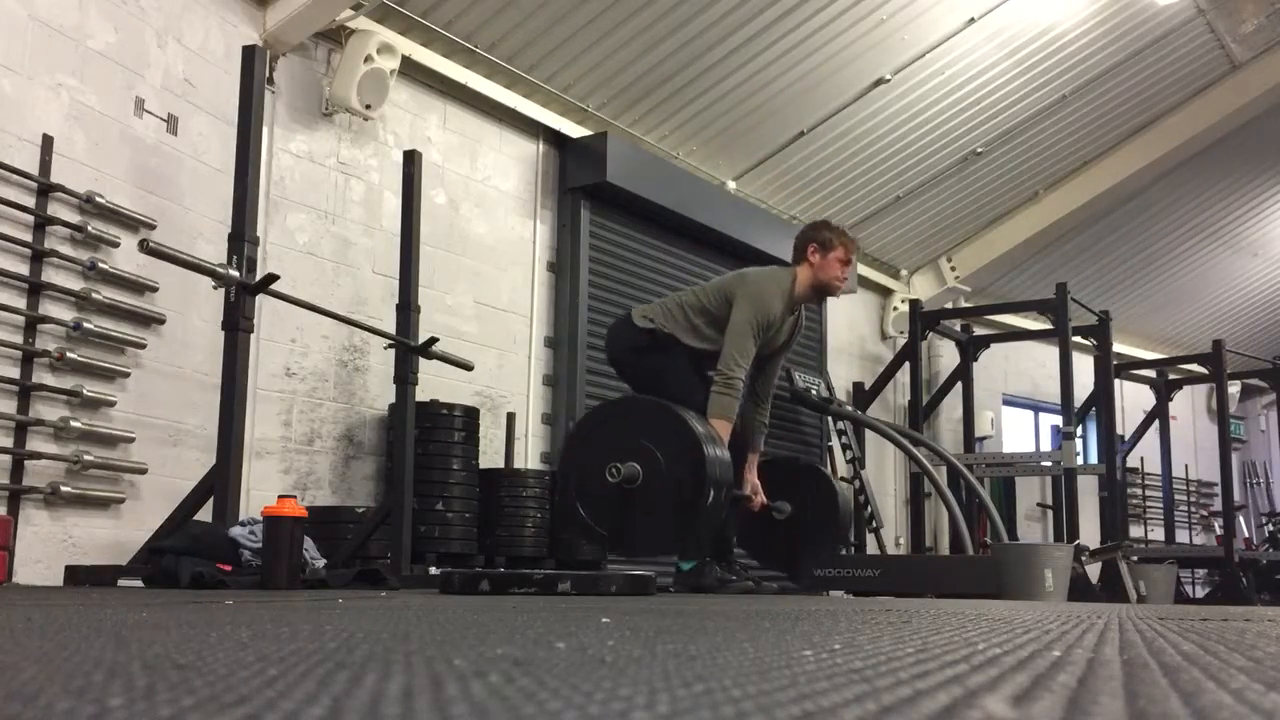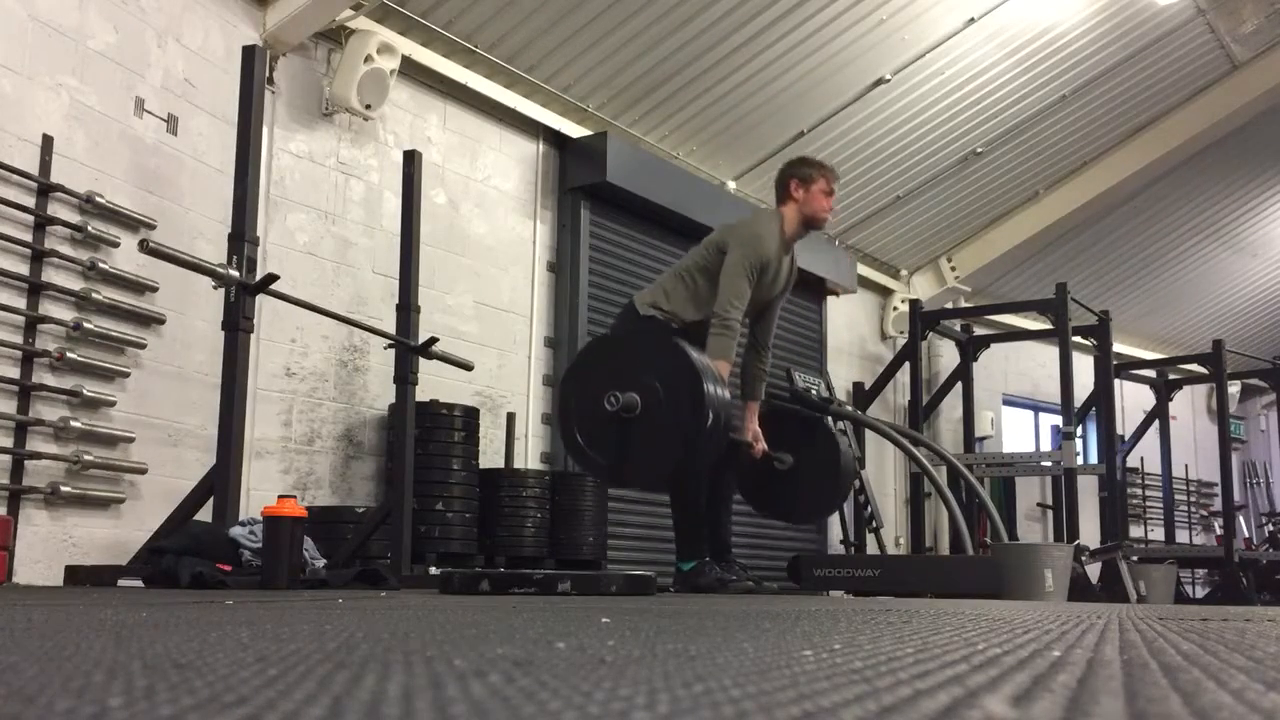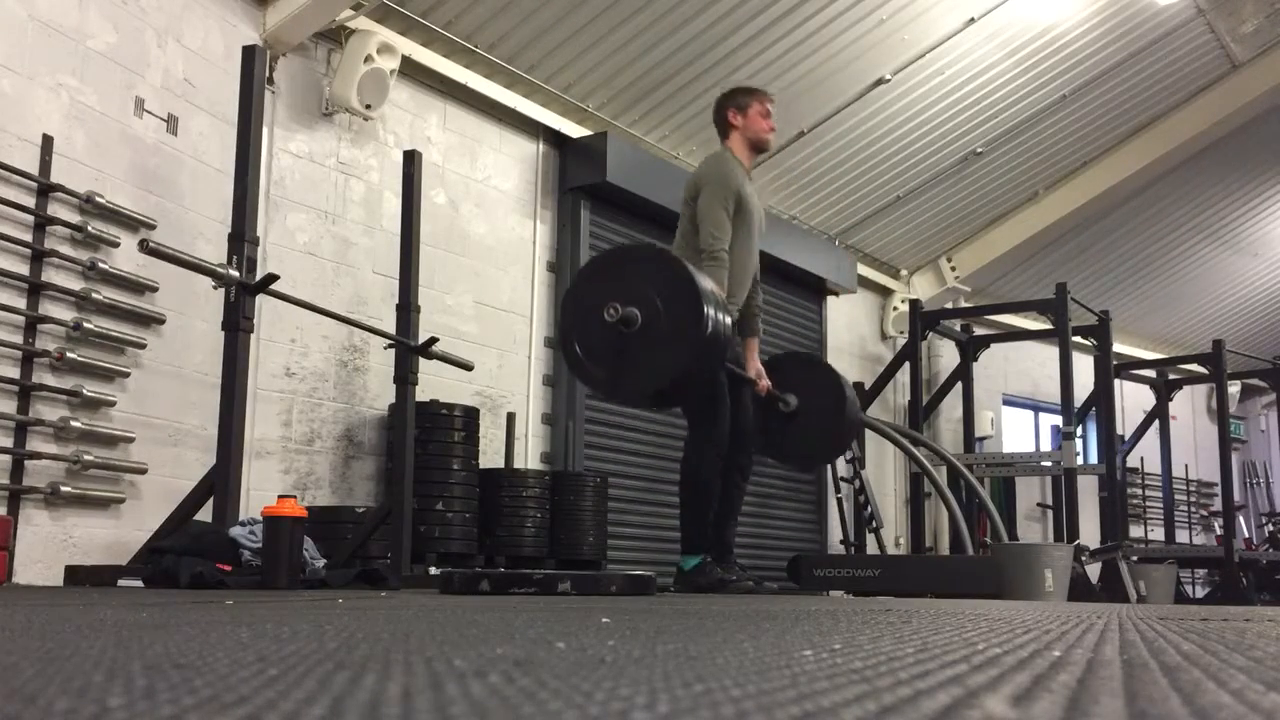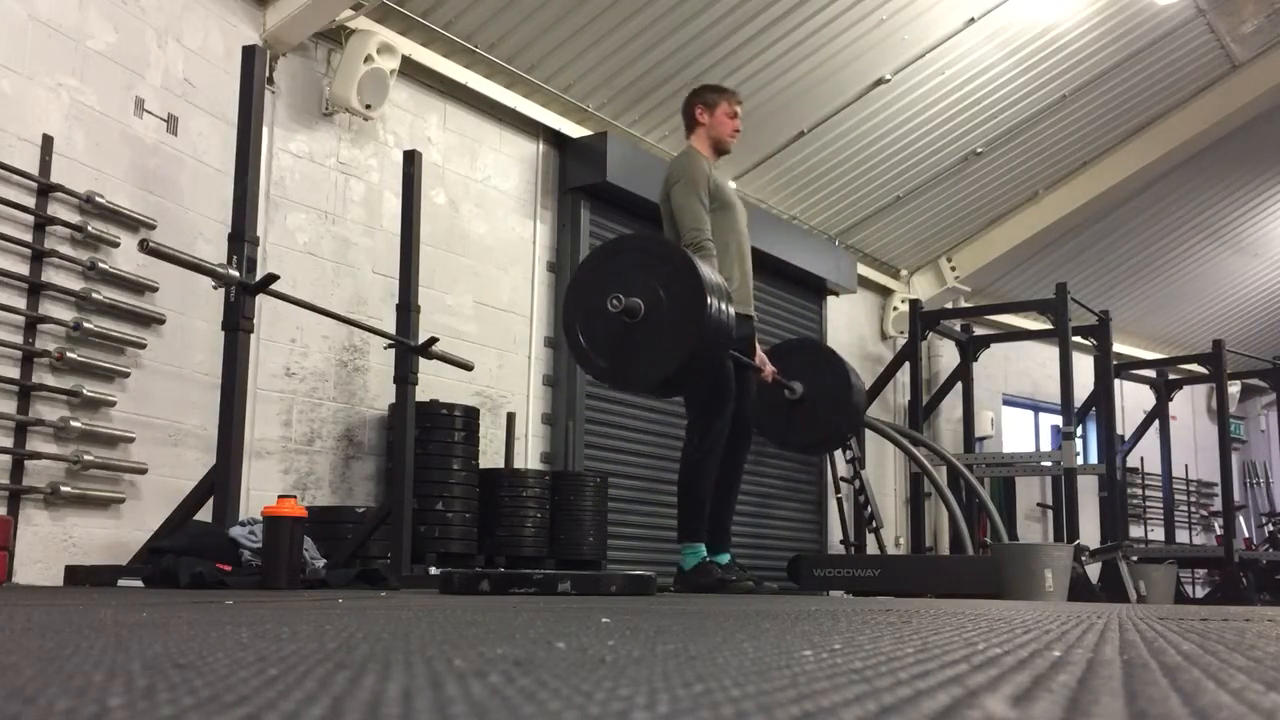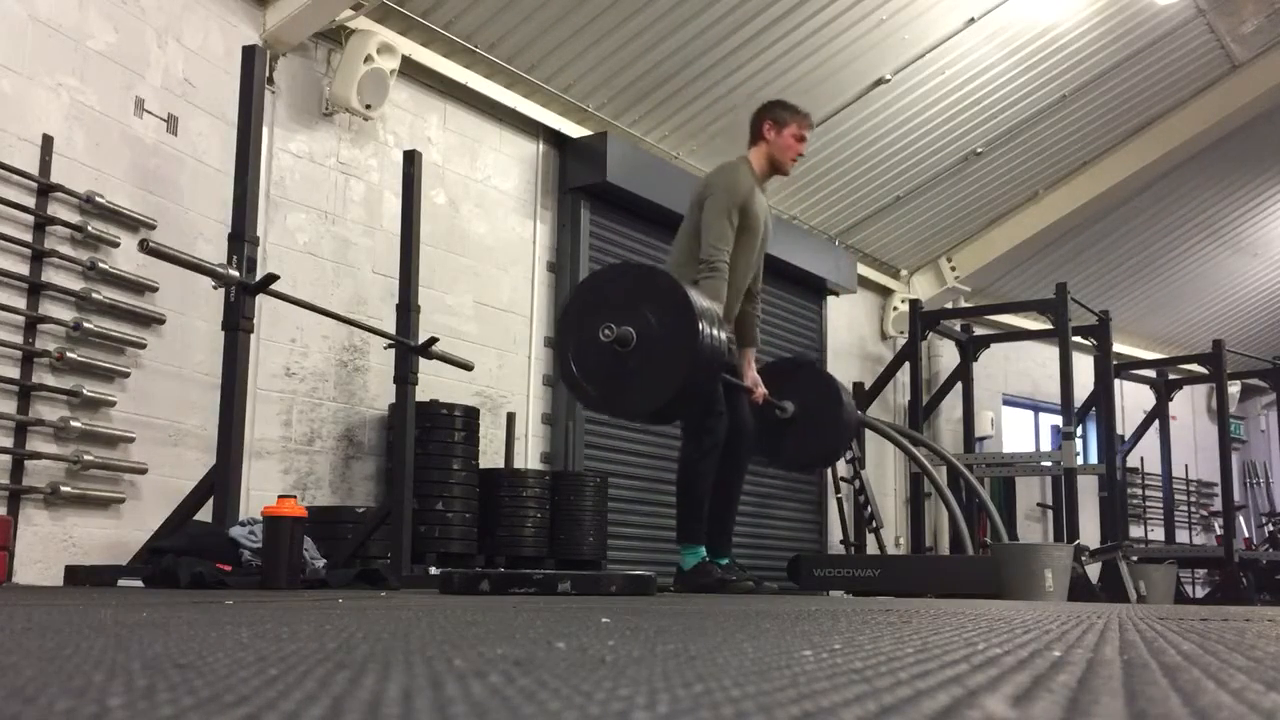
dt=0.4s
person 1, frame 1
left shoulder: (794, 318)
right shoulder: (763, 290)
left elbow: (759, 398)
right elbow: (729, 377)
left wrist: (750, 471)
left hip: (675, 351)
right hip: (641, 340)
left knee: (731, 443)
left ankle: (720, 559)
right ankle: (694, 565)
person 1, frame 2
left shoulder: (787, 262)
right shoulder: (756, 235)
left elbow: (759, 346)
right elbow: (725, 320)
left wrist: (750, 418)
left hip: (682, 334)
right hip: (651, 325)
left ankle: (719, 559)
right ankle: (692, 566)
person 1, frame 3
left shoulder: (747, 188)
right shoulder: (720, 171)
left elbow: (749, 281)
right elbow: (713, 255)
left wrist: (752, 357)
left knee: (739, 440)
right knee: (711, 433)
left ankle: (720, 558)
right ankle: (694, 562)
person 1, frame 4
left shoulder: (715, 180)
right shoulder: (689, 167)
right elbow: (698, 245)
left wrist: (754, 342)
left hip: (736, 324)
left knee: (736, 437)
right knee: (710, 430)
left ankle: (718, 555)
right ankle: (694, 561)
person 1, frame 5
left shoulder: (759, 201)
right shoulder: (731, 181)
left elbow: (751, 293)
right elbow: (713, 266)
left wrist: (748, 366)
left knee: (738, 436)
right knee: (708, 428)
left ankle: (719, 557)
right ankle: (693, 562)
